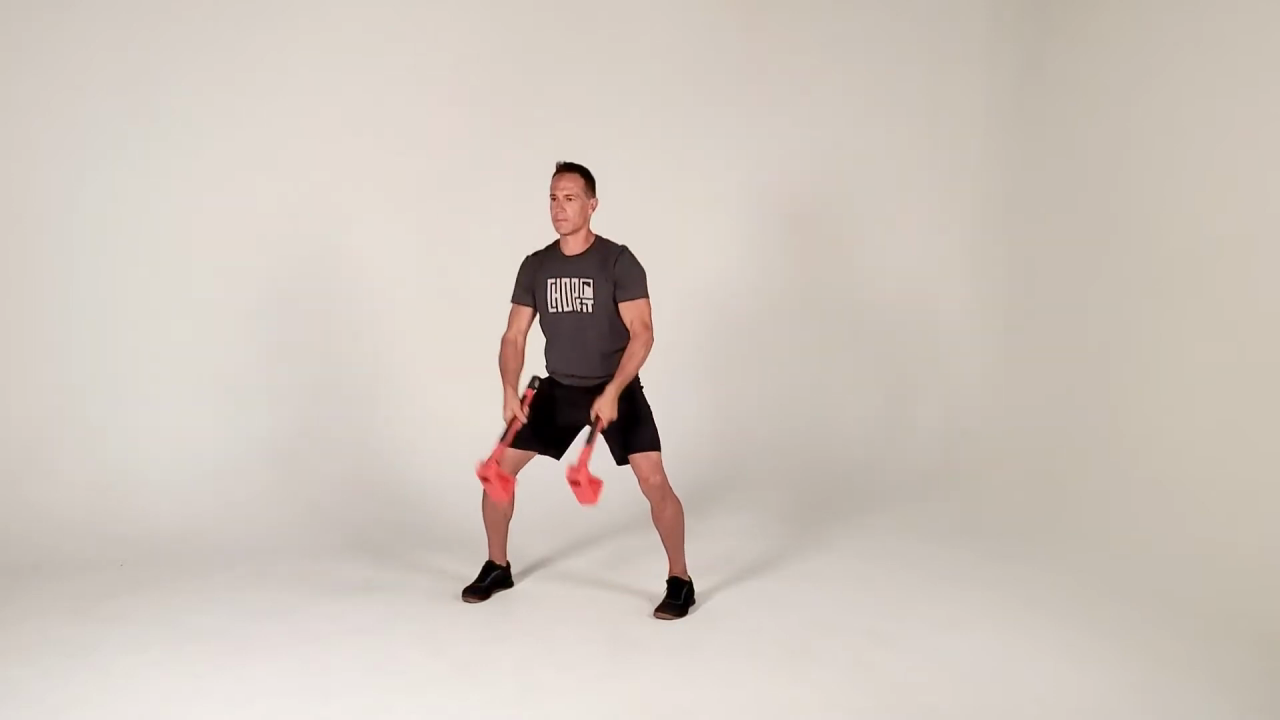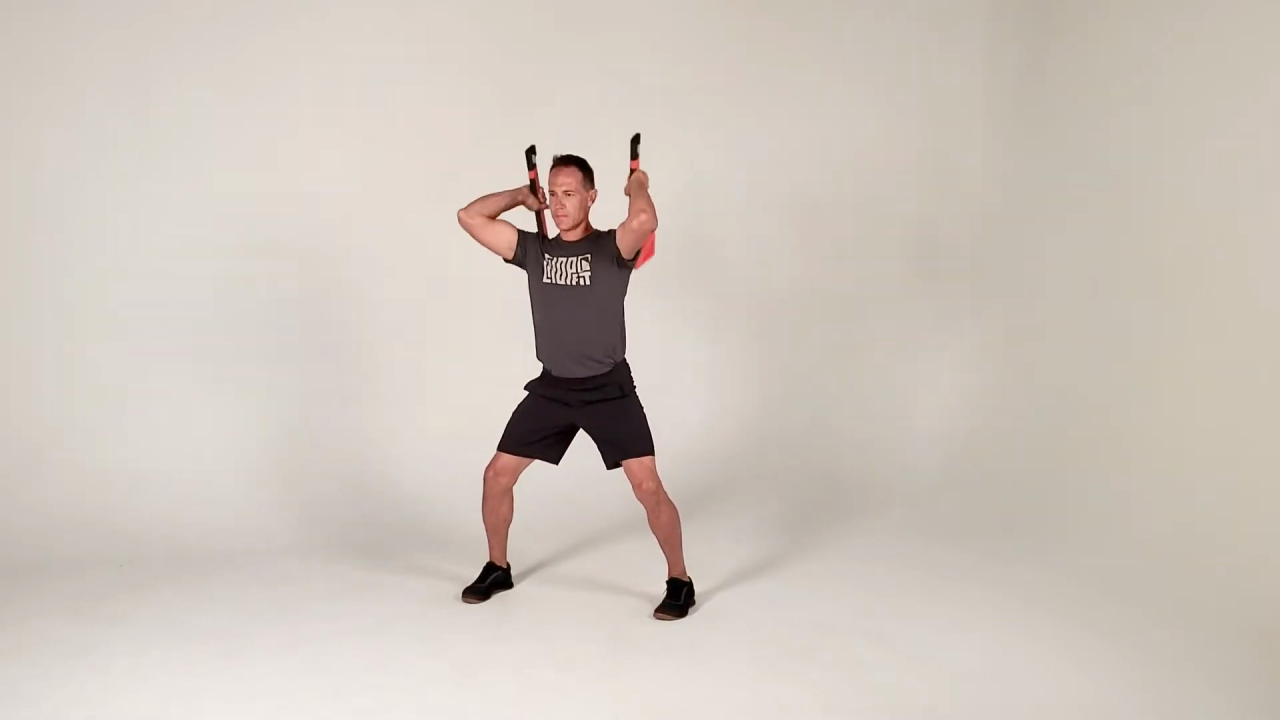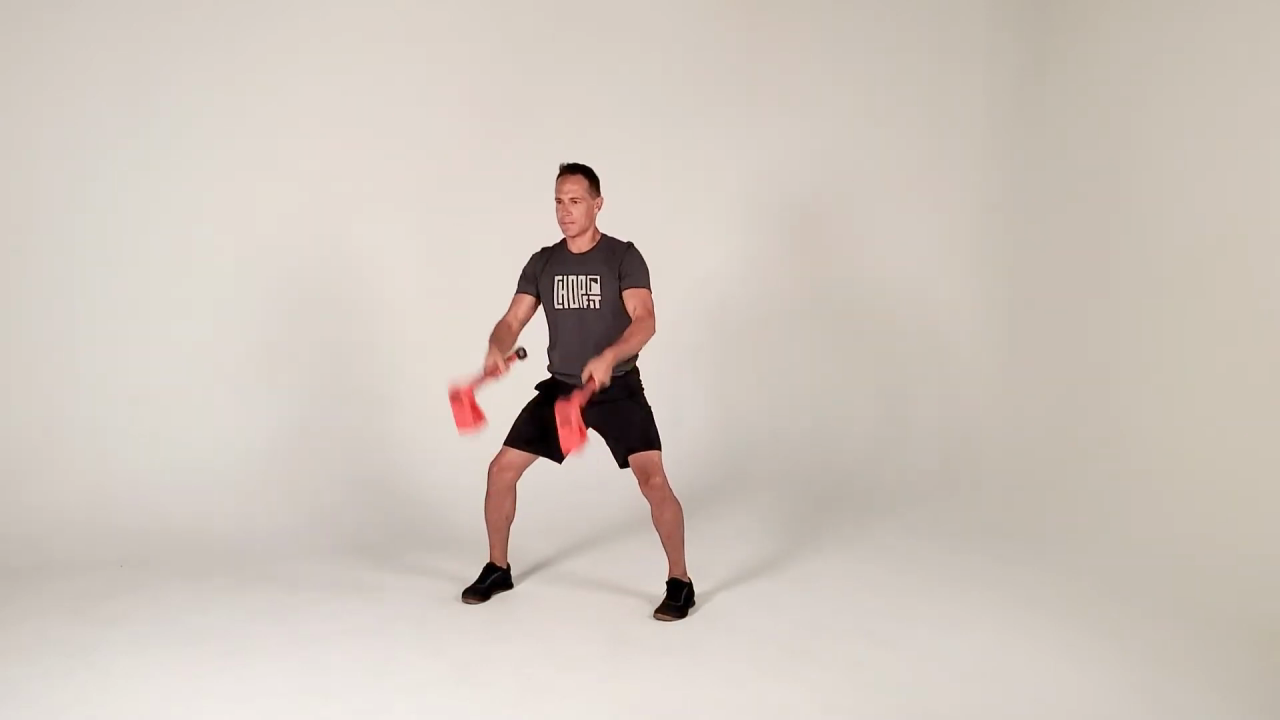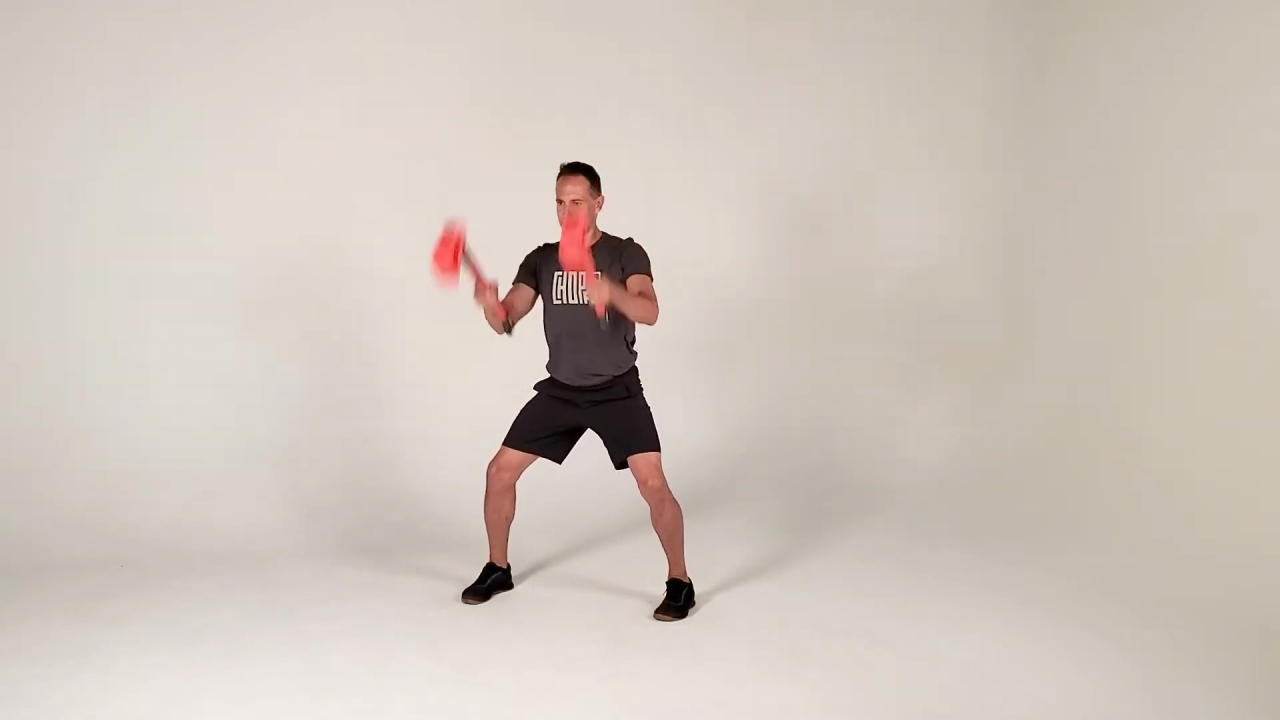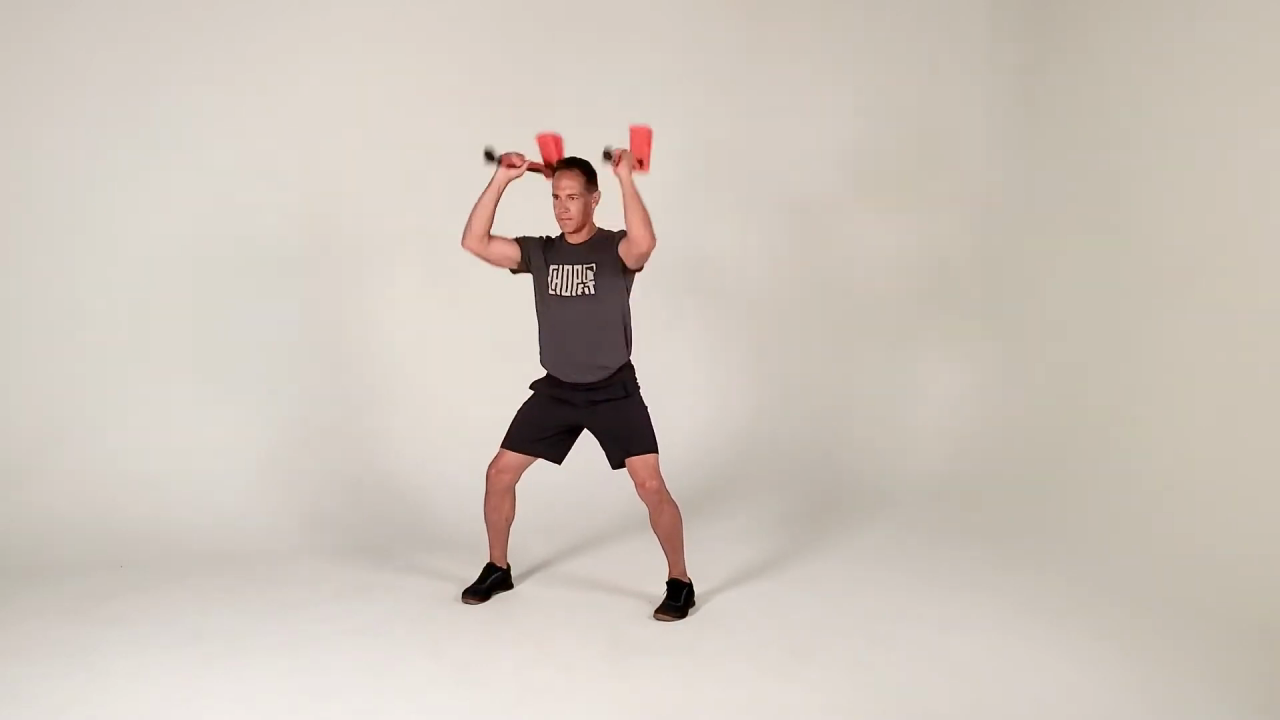
dt=1s
person 1, frame 1
left shoulder: (619, 261)
right shoulder: (535, 266)
left elbow: (642, 334)
right elbow: (514, 336)
left wrist: (612, 393)
right wrist: (511, 393)
left hip: (616, 391)
right hip: (558, 389)
left knee: (654, 481)
right knee: (498, 468)
left ankle: (679, 580)
right ankle: (497, 567)
person 1, frame 2
left shoulder: (613, 247)
right shoulder: (533, 248)
left elbow: (643, 221)
right elbow: (469, 217)
left wrist: (636, 186)
right wrist: (522, 197)
left hip: (608, 389)
right hip: (552, 389)
left knee: (647, 486)
right knee: (496, 475)
left ankle: (679, 581)
right ankle: (497, 567)
person 1, frame 3
left shoulder: (624, 257)
right shoulder: (541, 263)
left elbow: (645, 323)
right elbow: (513, 322)
left wrist: (610, 357)
right wrist: (497, 349)
left hip: (618, 388)
right hip: (560, 388)
left knee: (653, 481)
right knee: (500, 469)
left ankle: (679, 583)
right ankle: (497, 569)
person 1, frame 4
left shoulder: (626, 253)
right shoulder: (541, 260)
left elbow: (649, 311)
right elbow: (504, 320)
left wrist: (612, 293)
right wrist: (491, 301)
left hip: (617, 390)
right hip: (560, 391)
left knee: (653, 484)
right knee: (499, 471)
left ankle: (679, 582)
right ankle: (497, 568)
person 1, frame 5
left shoulder: (616, 246)
right shoulder: (538, 251)
left elbow: (643, 245)
right elbow: (474, 243)
left wrist: (625, 178)
right wrist: (499, 180)
left hip: (613, 390)
right hip: (556, 390)
left knee: (650, 485)
right knee: (499, 473)
left ankle: (679, 583)
right ankle: (498, 569)
